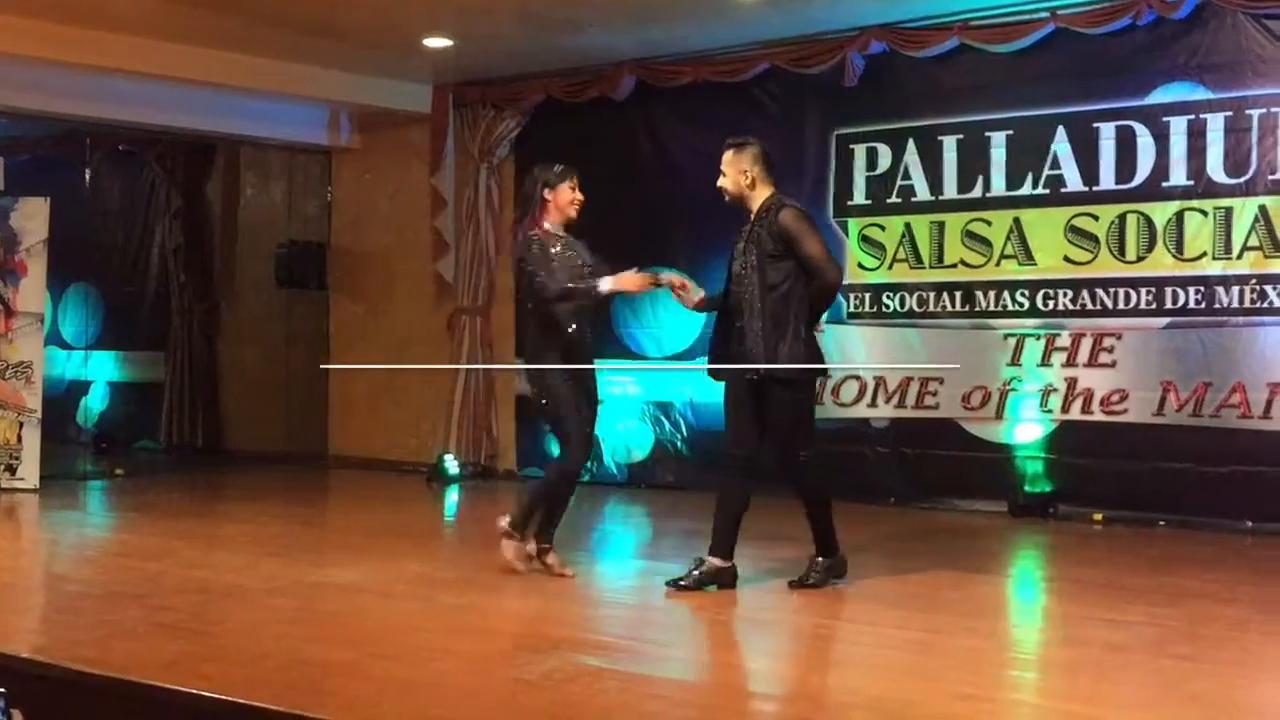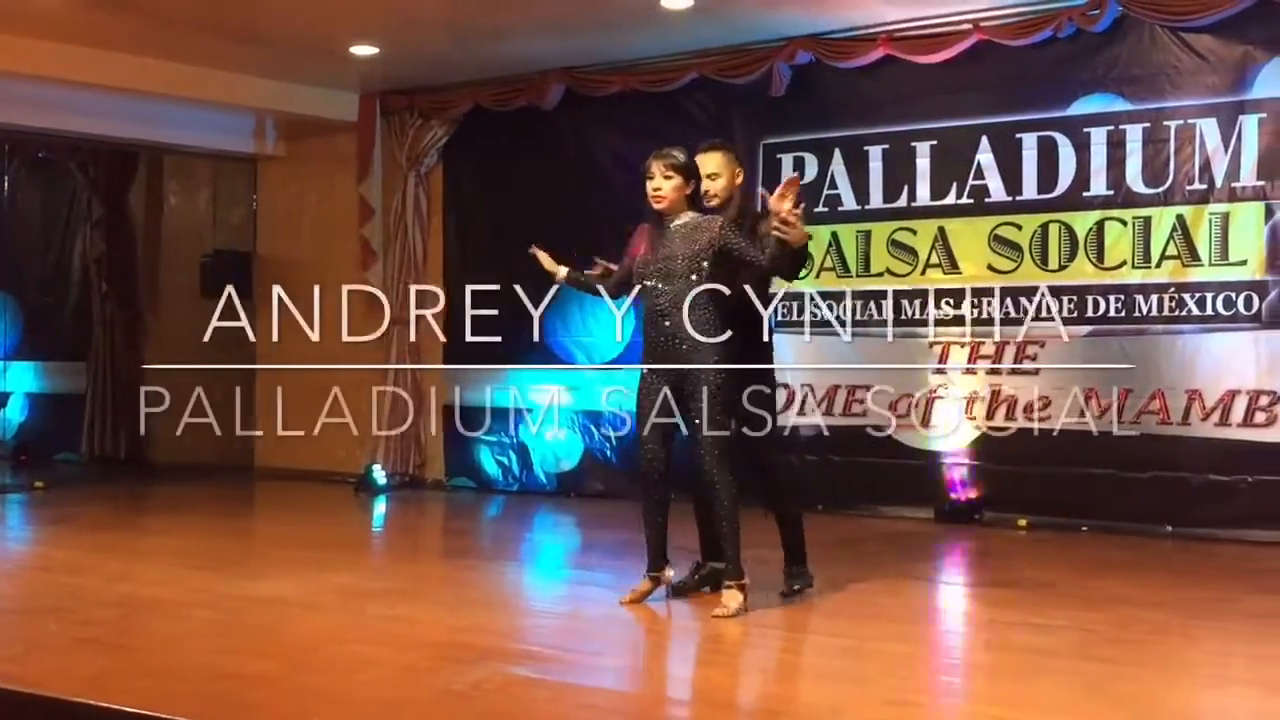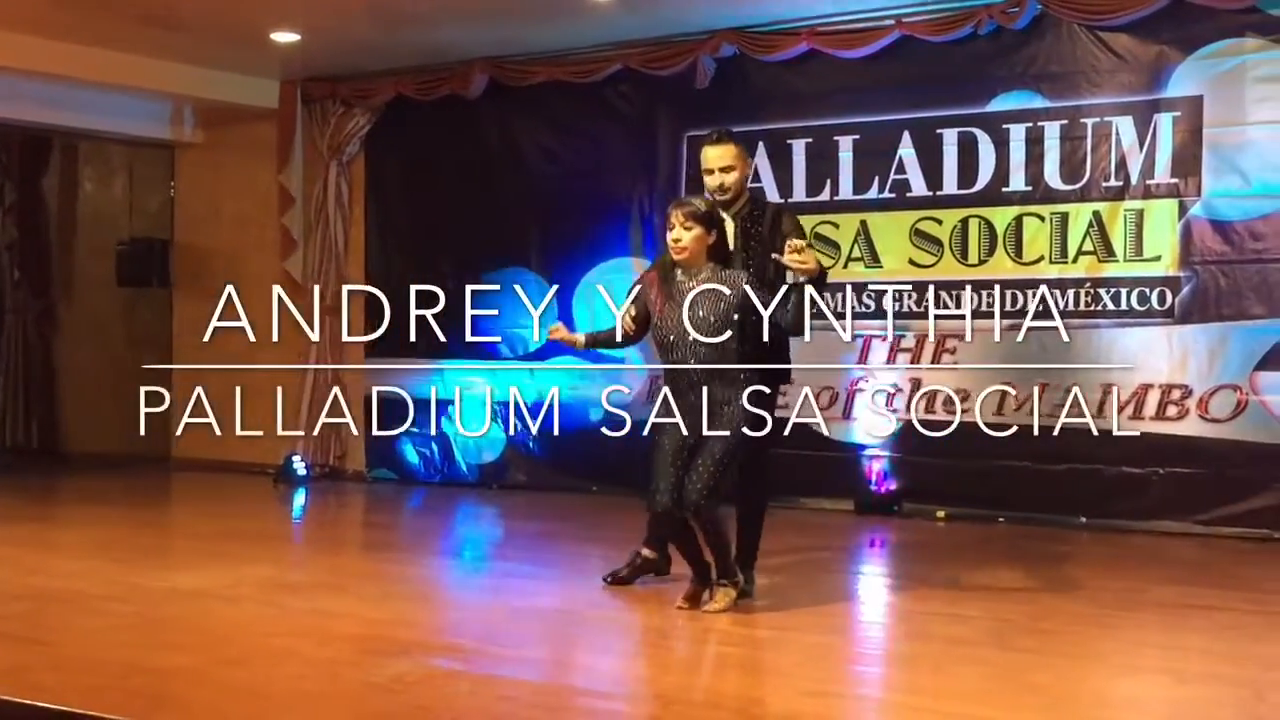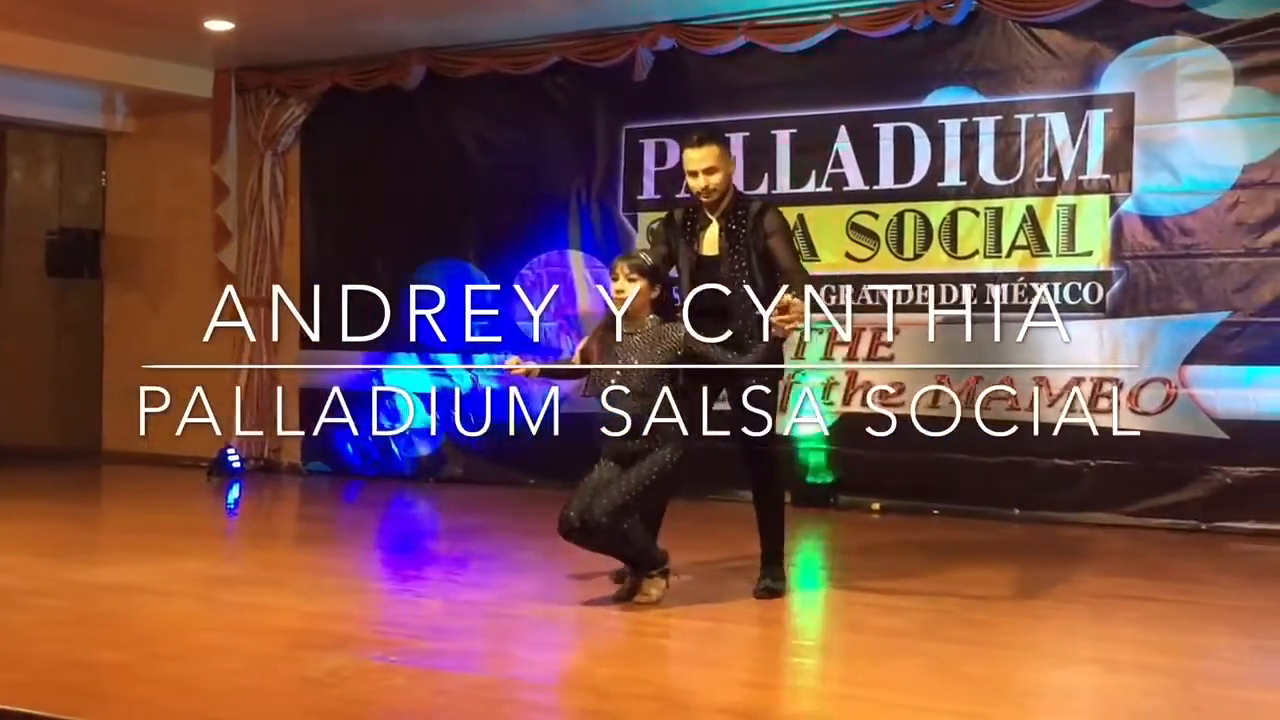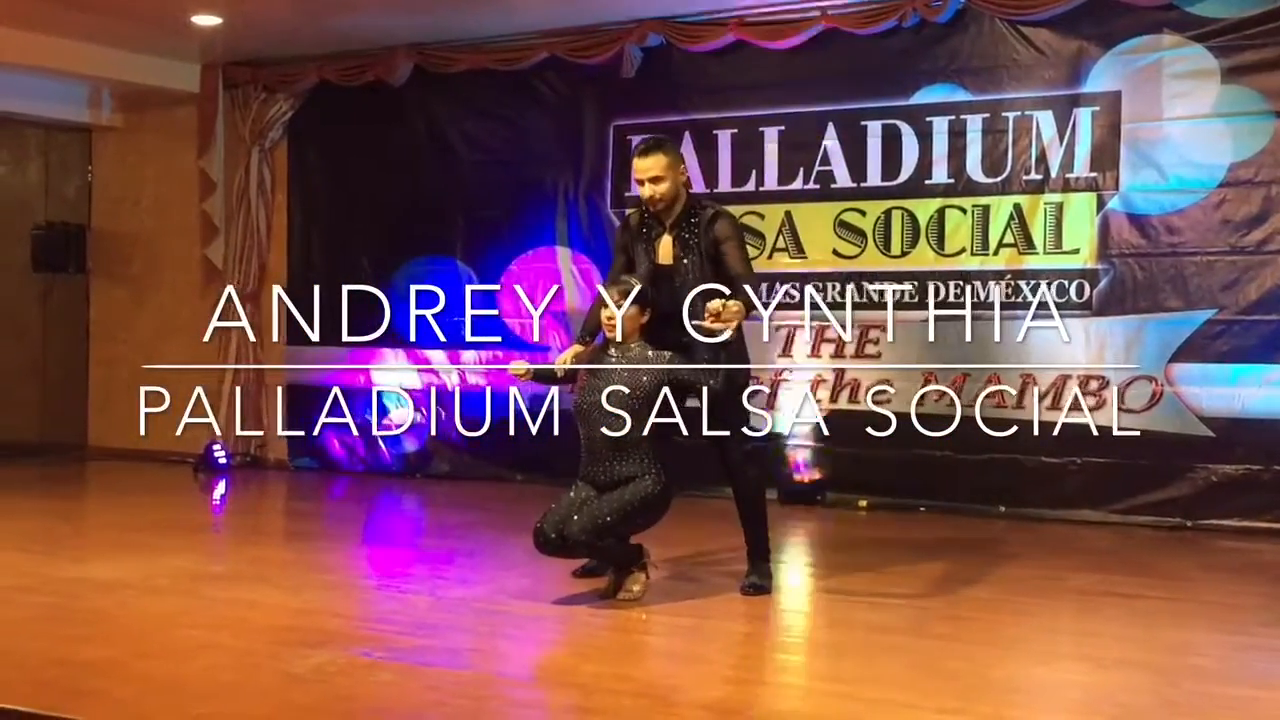
dt=1s
person 1, frame 1
left shoulder: (785, 218)
right shoulder: (751, 228)
left elbow: (828, 276)
left wrist: (803, 323)
right wrist: (703, 298)
left hip: (784, 362)
right hip: (747, 361)
left knee: (793, 459)
right knee: (739, 459)
left ankle: (828, 555)
right ankle: (719, 561)
person 1, frame 2
left shoulder: (758, 228)
left elbow: (785, 268)
left wrist: (798, 242)
right wrist: (611, 273)
left hip: (747, 364)
left knee: (757, 461)
left ankle: (797, 562)
right ankle: (711, 561)
person 1, frame 3
left shoulder: (773, 220)
left elbow: (806, 277)
left wrist: (812, 269)
right wrist: (634, 309)
left hip: (759, 357)
left knee: (750, 459)
left ankle: (743, 567)
right ankle: (653, 551)
person 1, frame 4
left shoulder: (762, 218)
right shoulder: (676, 225)
left elbow: (793, 278)
left wrist: (791, 306)
left knee: (757, 455)
left ankle: (772, 565)
person 1, frame 5
left shoulder: (715, 223)
right shoulder: (634, 228)
left elbow: (744, 283)
right elbow: (612, 291)
left wrist: (736, 309)
right wrist: (582, 342)
left hip: (715, 356)
right hip: (659, 354)
left knee: (734, 454)
left ankle: (759, 561)
person 2, frame 1
left shoulder: (573, 243)
right shoulder: (532, 241)
right elbow: (546, 291)
left wrist: (644, 279)
right wrist: (607, 284)
left hip: (579, 358)
right hip: (551, 358)
left knee: (576, 452)
right knee: (575, 452)
left ankle: (538, 541)
right ankle: (516, 523)
person 2, frame 2
left shoulder: (714, 228)
right shoulder: (644, 237)
left elbow: (766, 264)
right elbow: (613, 286)
right wrist: (560, 272)
left hip: (703, 357)
right hip: (656, 361)
left knee: (713, 463)
right knee: (650, 464)
left ankle: (733, 580)
right ankle: (656, 569)
person 2, frame 3
left shoulder: (735, 285)
right shoulder: (654, 286)
left elbow: (786, 323)
right elbow: (627, 334)
right wrist: (578, 340)
left hip: (728, 407)
right hip: (678, 410)
left knee: (697, 497)
right knee: (663, 505)
left ankle: (727, 577)
right ankle: (700, 574)
person 2, frame 4
left shoulder: (676, 335)
right shoulder: (603, 336)
left elbow: (742, 364)
right elbow: (577, 368)
left wrist: (775, 335)
right wrist: (534, 369)
left hip: (663, 452)
right hip: (615, 457)
left knee: (606, 515)
right knee: (572, 524)
left ankle: (656, 567)
right ankle: (639, 566)
person 2, frame 5
left shoulder: (660, 363)
right shoulder: (591, 359)
left elbow: (719, 385)
right elbow: (559, 374)
right wrist: (531, 372)
left hip: (642, 481)
right hip: (592, 480)
left knee: (581, 531)
right knee: (547, 537)
left ankle: (634, 562)
right ankle: (619, 558)
